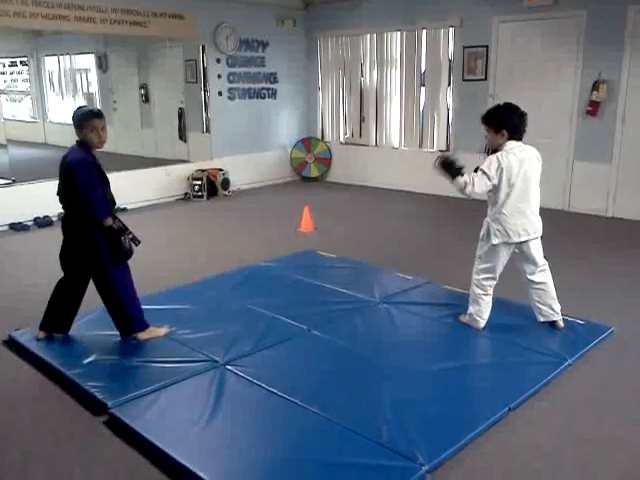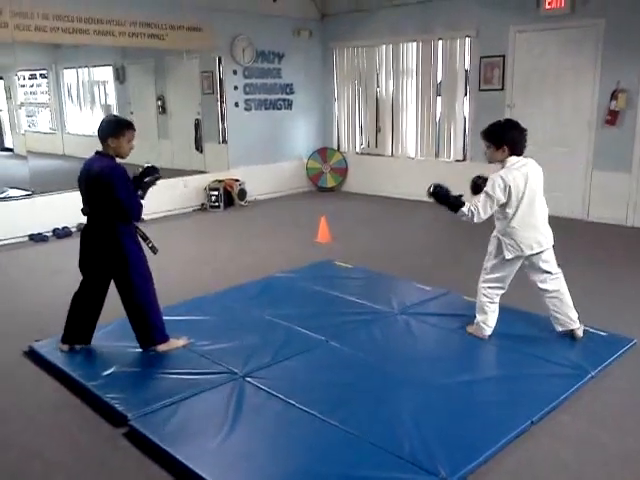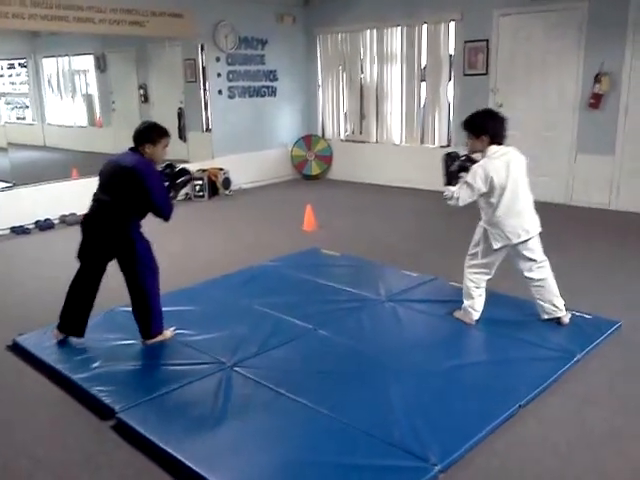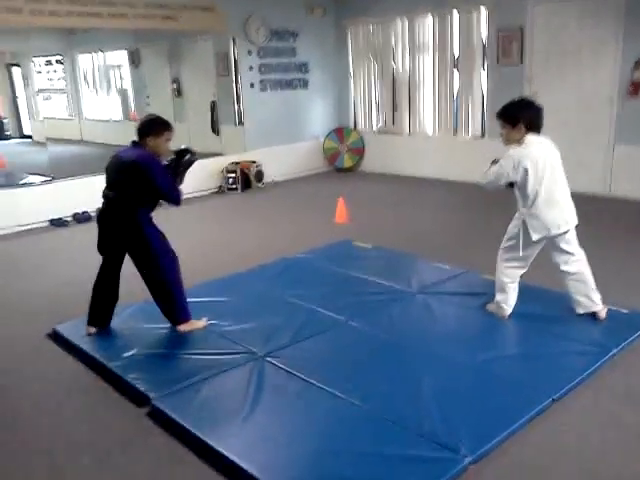
dt=1s
person 1, frame 1
left shoulder: (72, 156)
right shoulder: (83, 161)
right elbow: (94, 204)
right wrist: (112, 228)
left hip: (76, 228)
right hip: (90, 231)
left knee: (74, 278)
right knee: (116, 277)
left ankle: (49, 327)
right ankle: (138, 327)
person 1, frame 2
left shoulder: (89, 166)
right shoulder: (114, 171)
right elbow: (132, 211)
left wrist: (134, 185)
right wrist: (141, 189)
left hip: (94, 235)
right hip: (116, 238)
left knee: (91, 287)
right knee: (138, 286)
left ankle: (71, 339)
right ankle: (157, 339)
person 1, frame 3
left shoulder: (116, 162)
right shoulder: (147, 169)
right elbow: (164, 212)
left wrist: (160, 182)
right wrist: (171, 189)
left hip: (95, 223)
right hip: (122, 230)
left knee: (87, 276)
right knee: (145, 276)
left ankle: (65, 328)
right ankle: (153, 332)
person 1, frame 4
left shoulder: (121, 156)
right shoulder: (148, 160)
right elbow: (172, 197)
left wrist: (168, 172)
left hip: (109, 218)
right hip: (133, 222)
left knee: (109, 268)
right knee: (164, 265)
left ankle: (96, 322)
right ankle: (182, 319)
person 2, frame 1
left shoulder: (497, 161)
right shoulder: (533, 155)
left elbow: (472, 188)
left wrist: (455, 172)
left hip: (502, 228)
right hip: (529, 226)
left knee: (484, 273)
right knee: (538, 271)
left ankle: (476, 317)
right ankle: (553, 316)
person 2, frame 2
left shoulder: (500, 178)
right shoulder: (534, 167)
left elbow: (477, 213)
left wrist: (450, 200)
right wrist: (487, 188)
left hip: (511, 242)
right hip: (538, 238)
left knee: (490, 284)
right knee: (552, 281)
left ankle: (482, 327)
right ankle: (572, 326)
person 2, frame 3
left shoulder: (482, 169)
right shoulder: (515, 156)
left elbow: (457, 198)
left hip: (497, 230)
right hip: (525, 225)
left knee: (476, 268)
right knee: (537, 268)
left ankle: (470, 312)
right ankle: (558, 312)
person 2, frame 4
left shoulder: (517, 155)
right shoulder: (548, 145)
left elbow: (490, 179)
left wrist: (496, 166)
right wrist: (511, 175)
left hip: (534, 220)
right hip: (562, 216)
left knee: (510, 259)
right knee: (573, 261)
left ankle: (502, 306)
right ankle: (594, 306)
